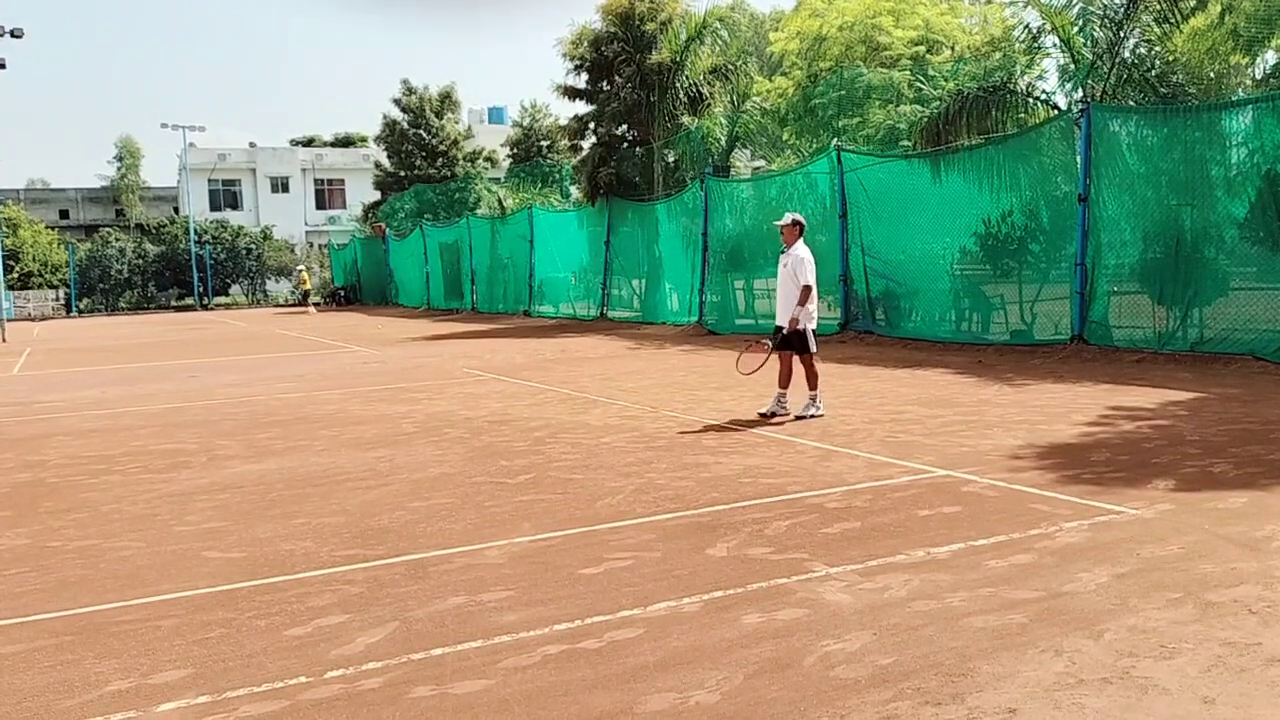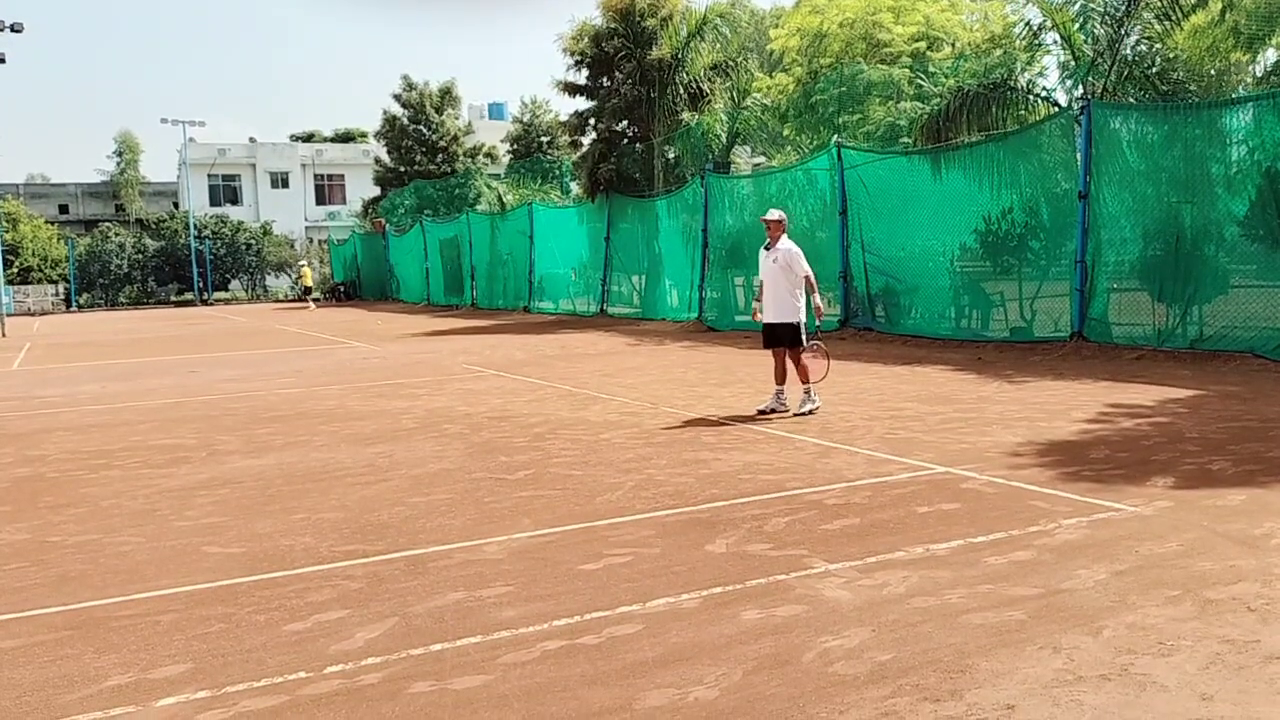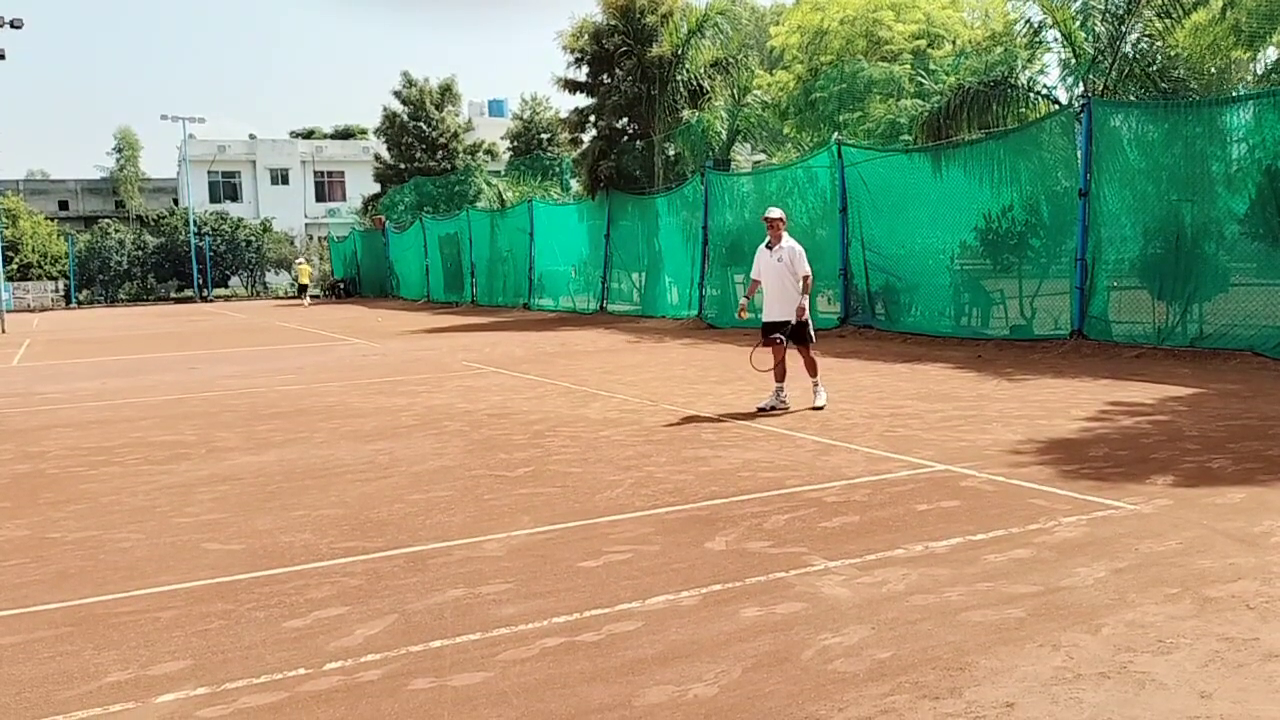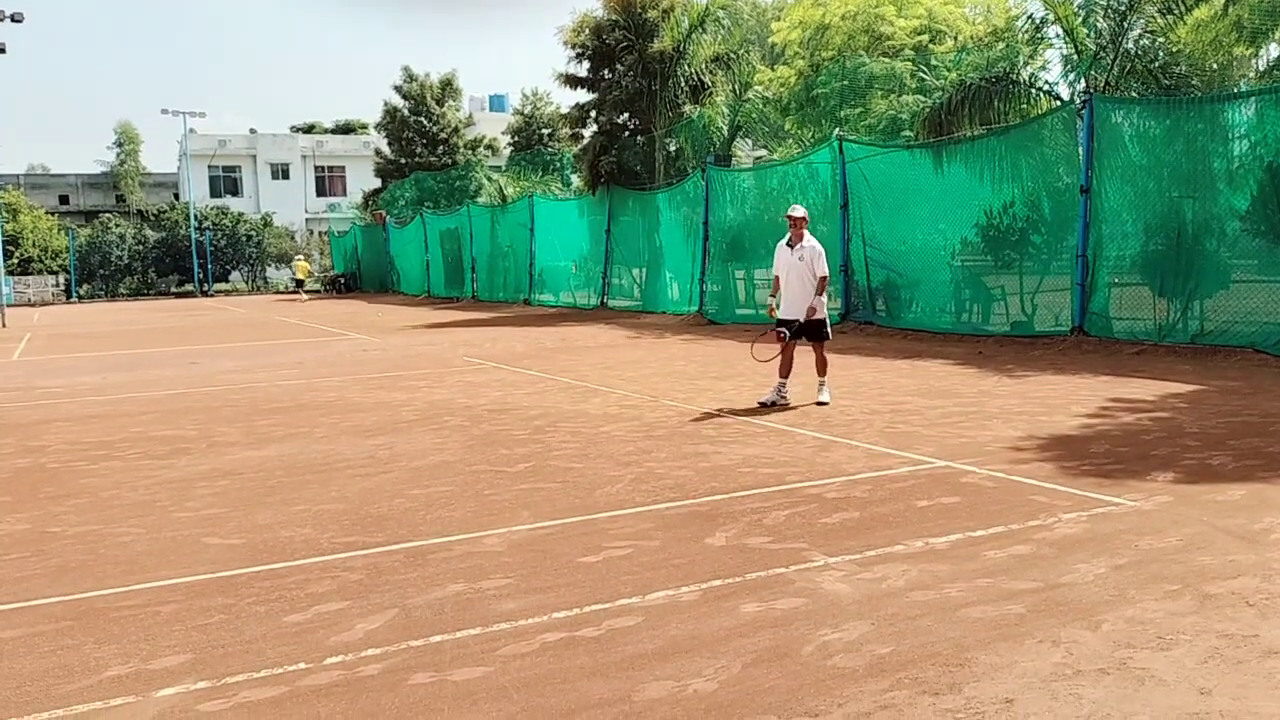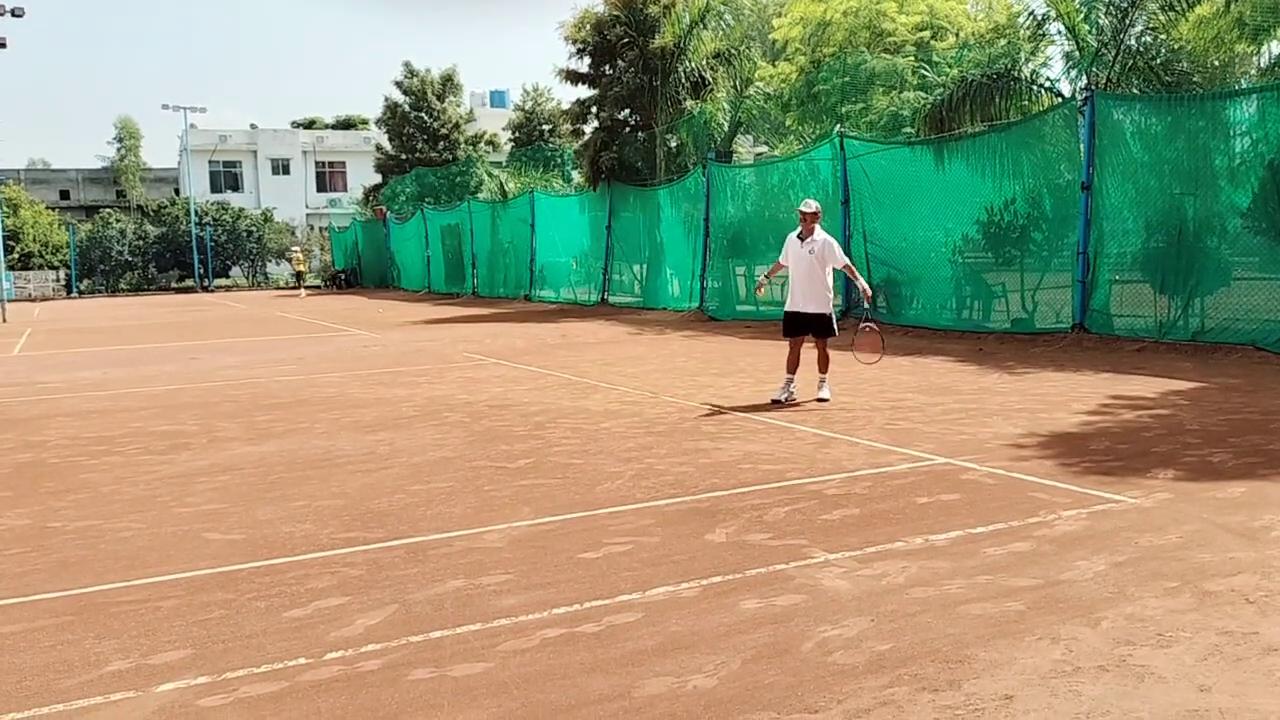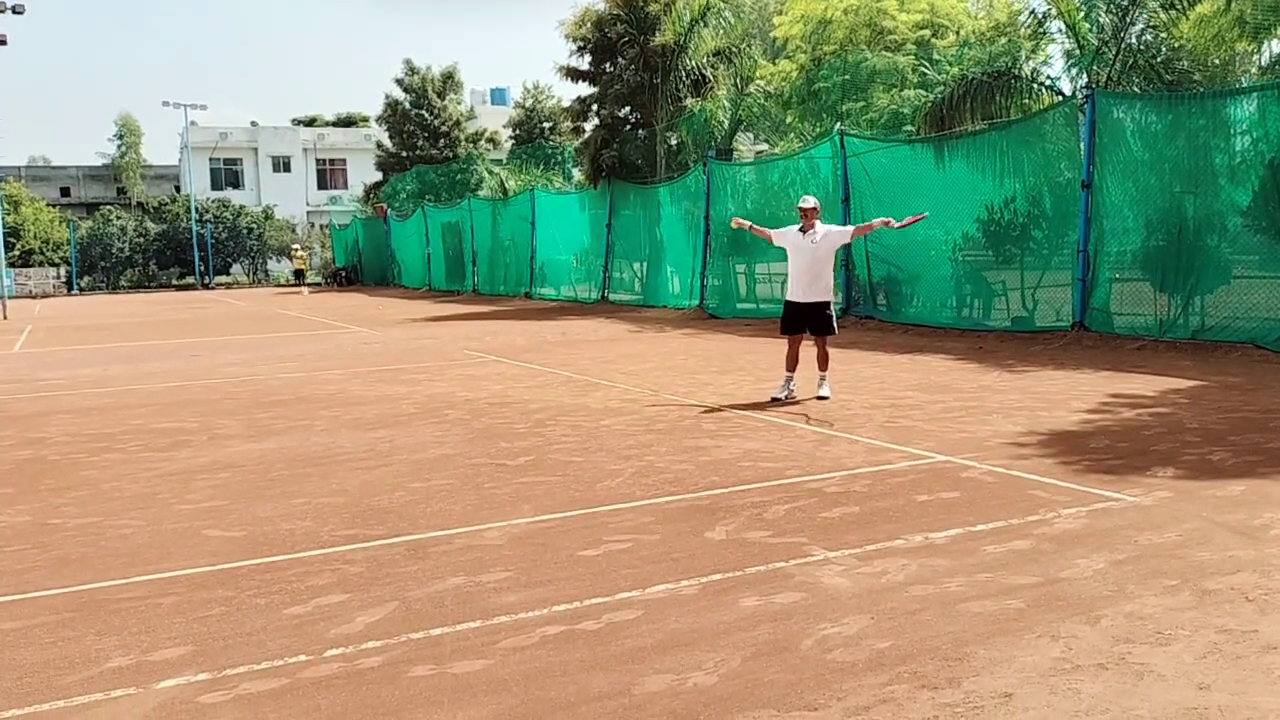
dt=0.4s
person 1, frame 1
left shoulder: (801, 256)
right shoulder: (787, 254)
left elbow: (807, 287)
left wrist: (796, 313)
left hip: (799, 321)
right hip: (785, 320)
left knee: (806, 360)
right knee: (784, 360)
left ankle: (815, 404)
right ankle: (781, 403)
person 1, frame 2
left shoulder: (790, 250)
right shoulder: (764, 251)
left elbow: (807, 275)
left wrist: (816, 300)
right wrist: (757, 303)
left hip: (790, 315)
right hip: (771, 316)
left knee: (795, 354)
right knee: (778, 356)
left ankle: (810, 397)
right ankle: (780, 399)
person 1, frame 3
left shoulder: (793, 248)
right shoulder: (762, 250)
left elbow: (807, 276)
right elbow: (756, 279)
left wrist: (803, 301)
right wrist: (745, 299)
left hip: (795, 313)
right hip: (771, 314)
left knee: (805, 351)
right knee: (777, 354)
left ankle: (818, 389)
right ankle: (780, 397)
person 1, frame 4
left shoulder: (814, 247)
right shoulder: (781, 247)
left elbow: (823, 277)
left wrist: (815, 302)
right wrist: (772, 299)
left hip: (812, 311)
right hip: (788, 311)
left knee: (819, 349)
right knee: (786, 350)
left ankle: (823, 388)
right ankle: (781, 392)
person 1, frame 5
left shoulder: (826, 242)
right shoulder: (791, 239)
left elbow: (845, 264)
right elbow: (782, 263)
left wrist: (861, 283)
right wrist: (765, 278)
left hip: (819, 306)
right hip: (795, 305)
left knee: (821, 346)
right knee: (794, 345)
left ankle: (823, 385)
right ankle: (789, 387)
person 1, frame 6
left shoulder: (829, 233)
right shoulder: (791, 232)
left elbow: (856, 231)
right elbow: (768, 234)
left wrist: (878, 223)
right wrist: (748, 226)
left hip: (819, 299)
right hip: (794, 299)
left knee: (821, 343)
right knee: (793, 342)
left ankle: (823, 383)
right ankle: (788, 385)
